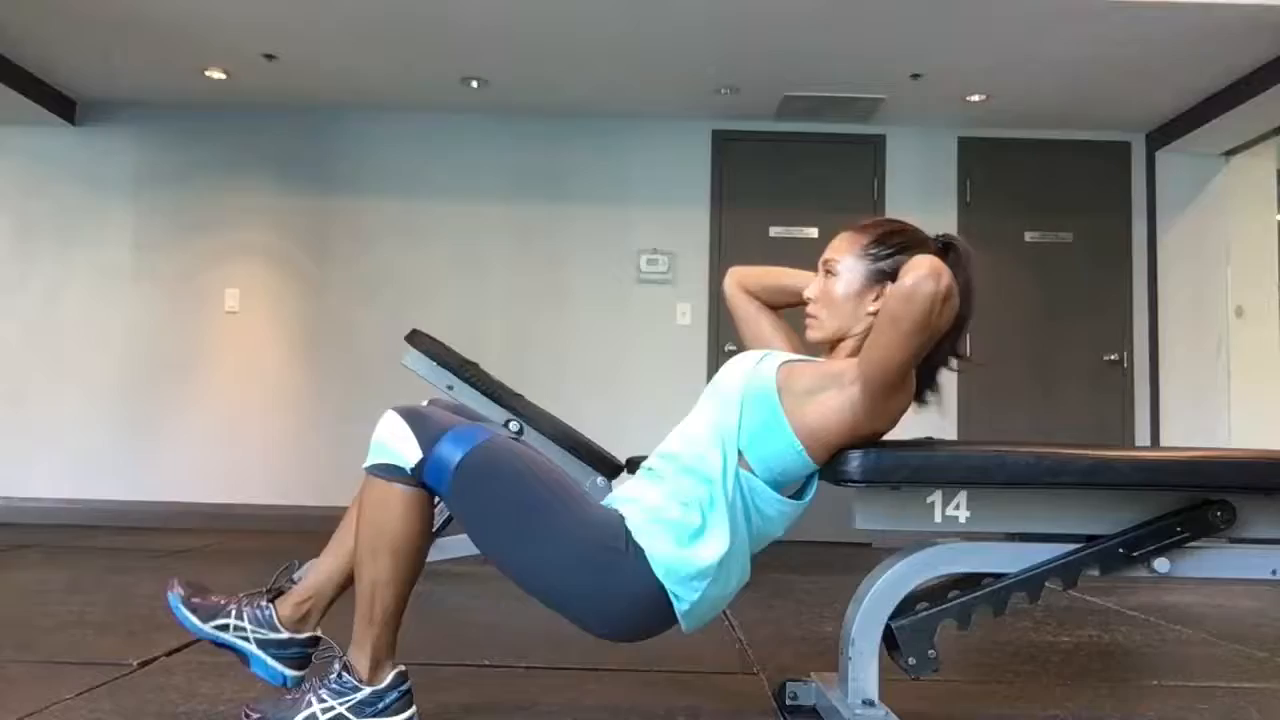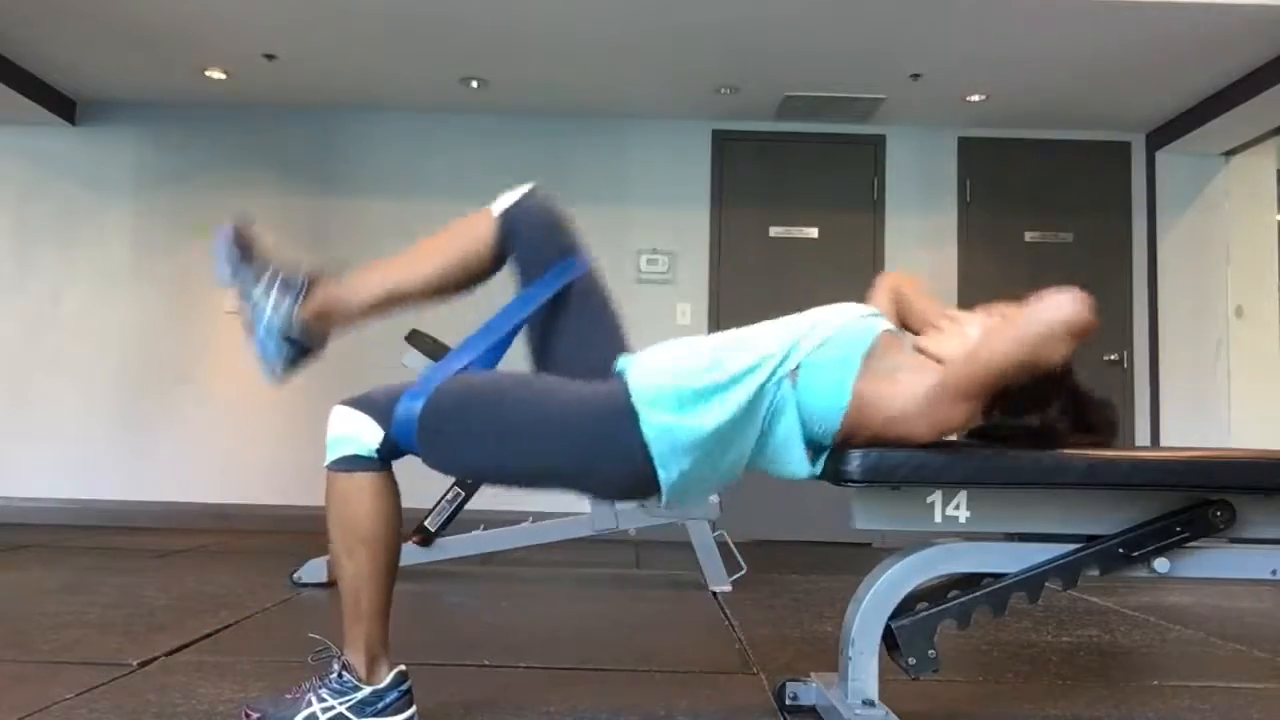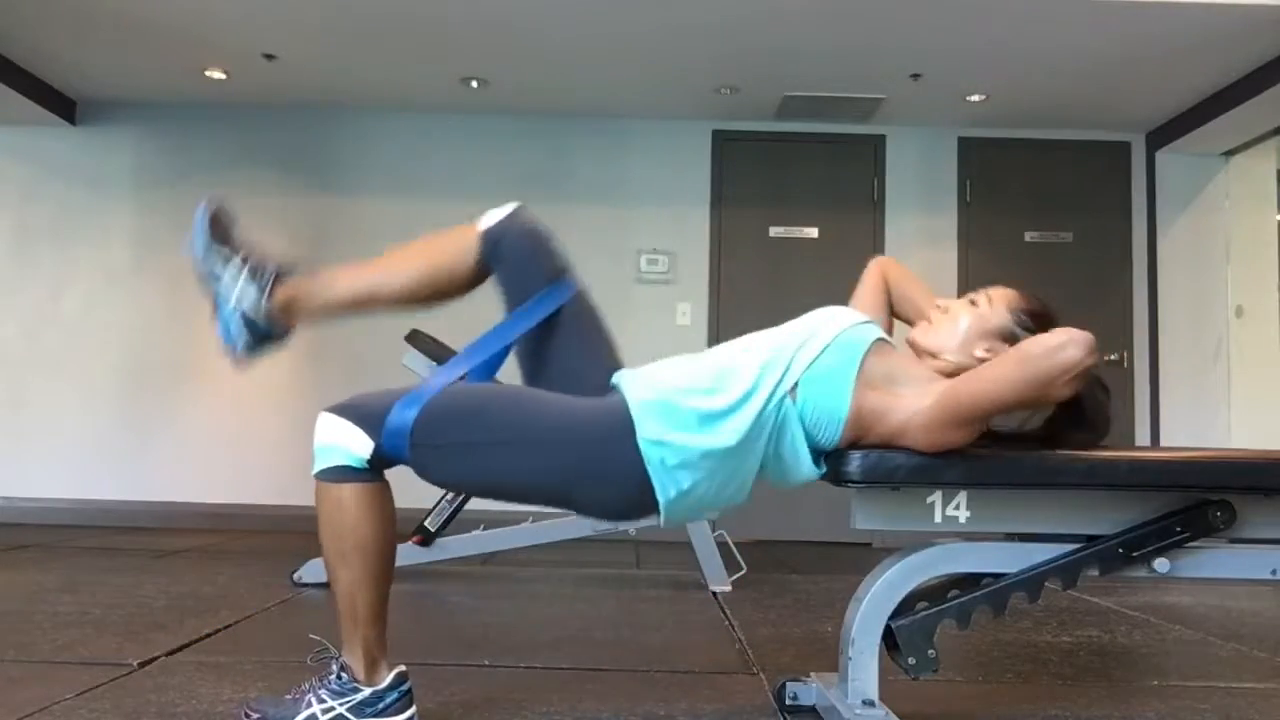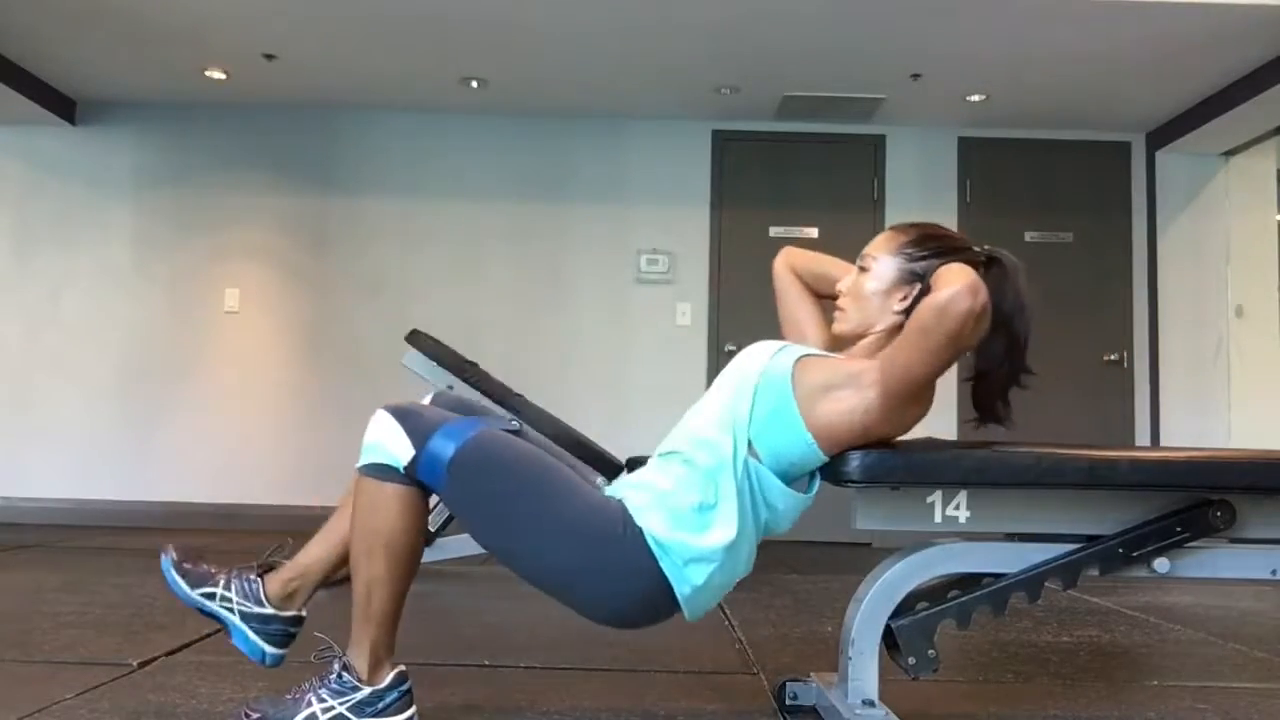
dt=0.7s
person 1, frame 1
left shoulder: (861, 395)
right shoulder: (799, 367)
left elbow: (931, 282)
right elbow: (738, 280)
left wrist: (895, 284)
right wrist: (827, 285)
left hip: (633, 576)
right hip: (626, 535)
left knee: (409, 436)
right knee: (435, 427)
right ankle: (289, 622)
person 1, frame 2
left shoulder: (934, 396)
right shoulder: (897, 352)
left elbow: (1070, 310)
right elbow: (895, 282)
left wrist: (996, 332)
right wrist: (938, 317)
left hip: (633, 432)
right hip: (631, 392)
left knee: (363, 426)
right knee: (526, 216)
right ankle: (312, 312)
person 1, frame 3
left shoulder: (932, 408)
right shoulder: (884, 352)
left elbow: (1071, 347)
right elbow: (881, 265)
left wrist: (994, 324)
right wrist: (942, 304)
left hip: (633, 450)
right hip: (625, 409)
left knee: (351, 432)
right knee: (510, 235)
right ankle: (281, 298)
person 1, frame 4
left shoulder: (877, 394)
right shoulder: (829, 363)
left elbow: (963, 300)
right elbow: (788, 260)
left wrist: (950, 268)
right wrist: (873, 274)
left hip: (635, 561)
right hip: (627, 521)
left knee: (402, 436)
right knee: (439, 416)
right ankle: (275, 600)
